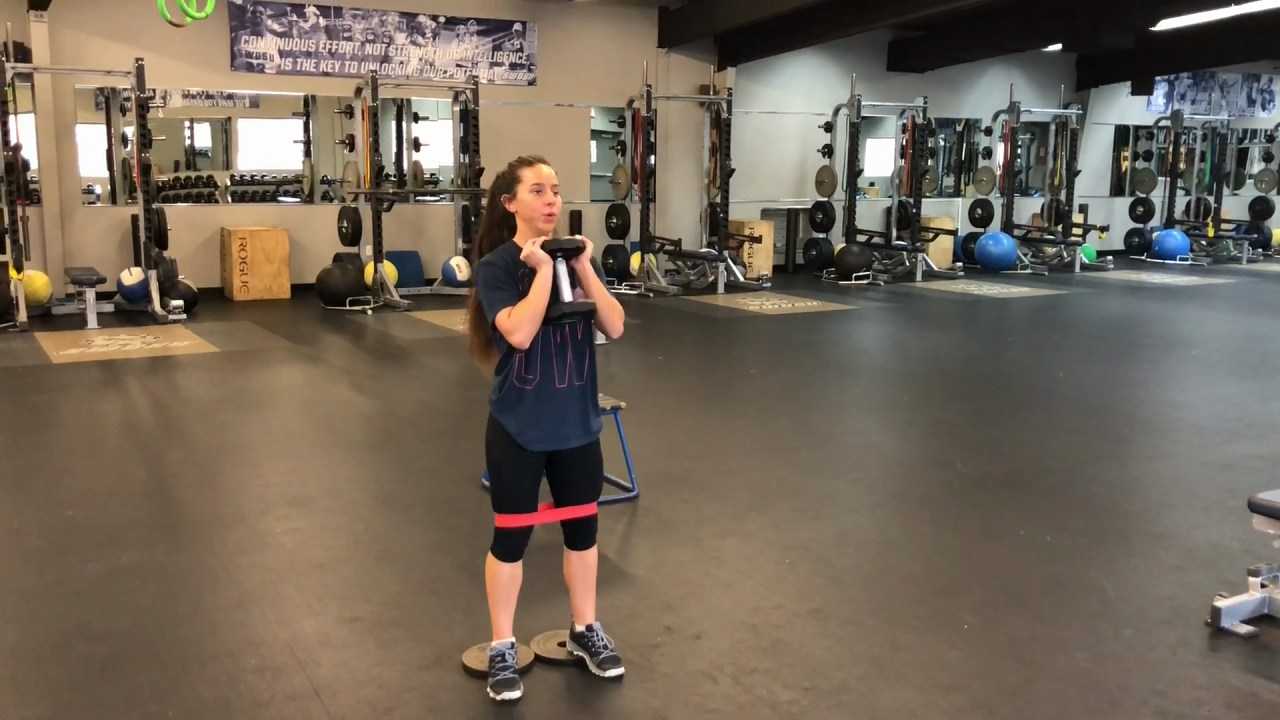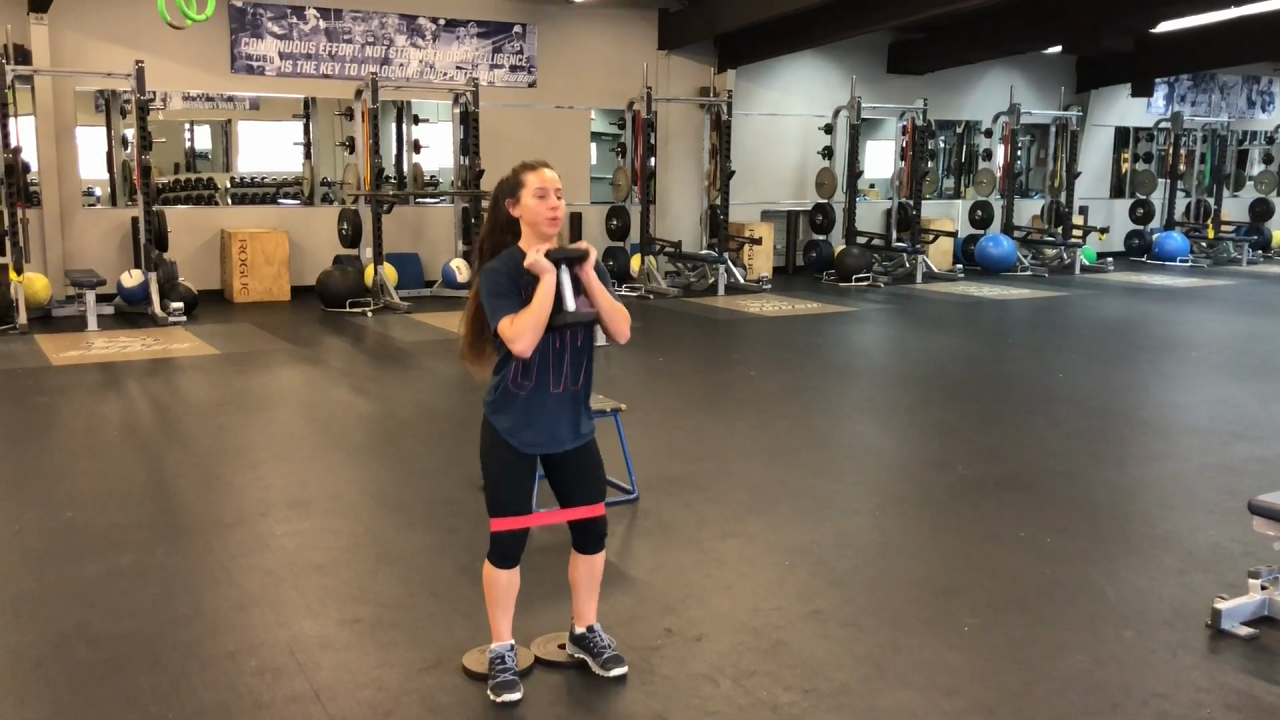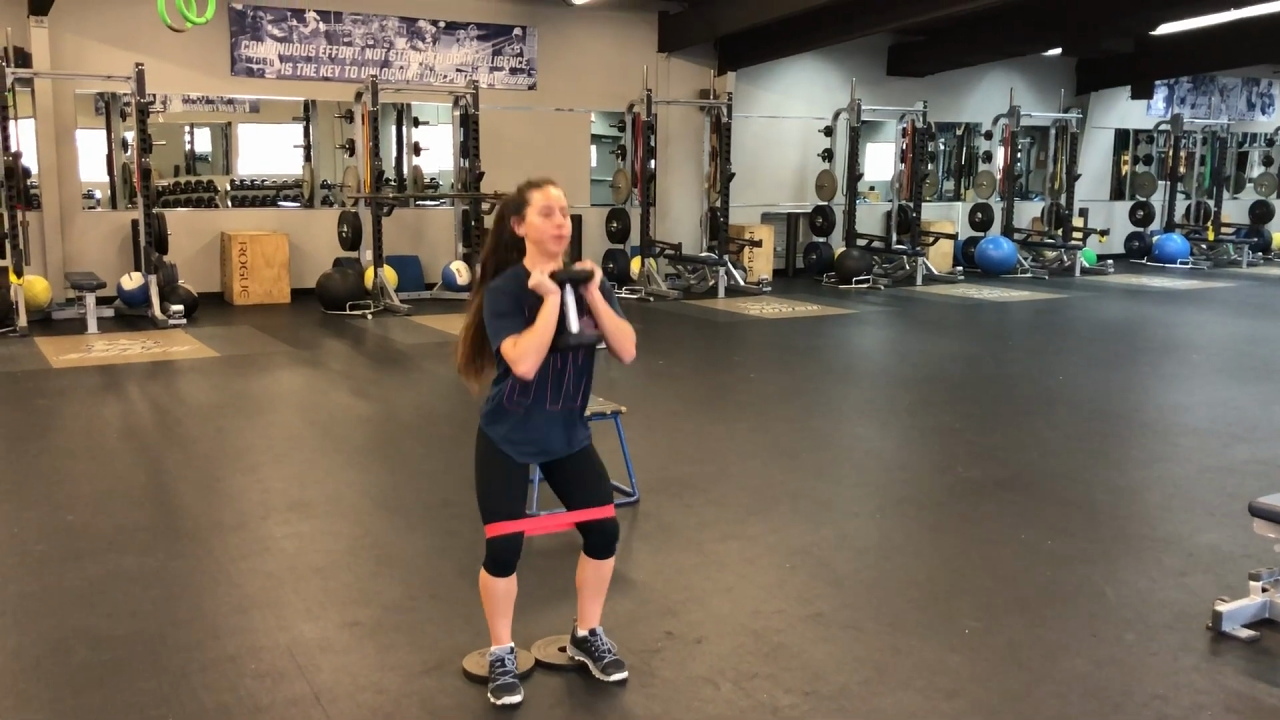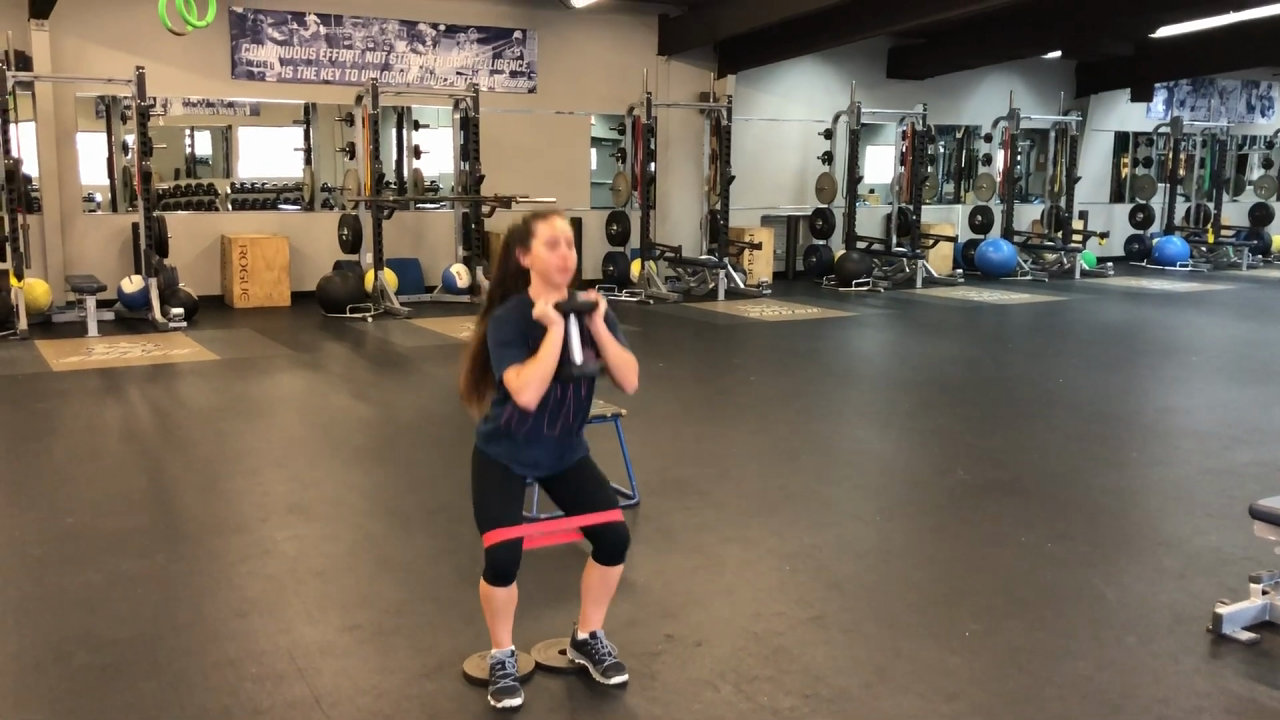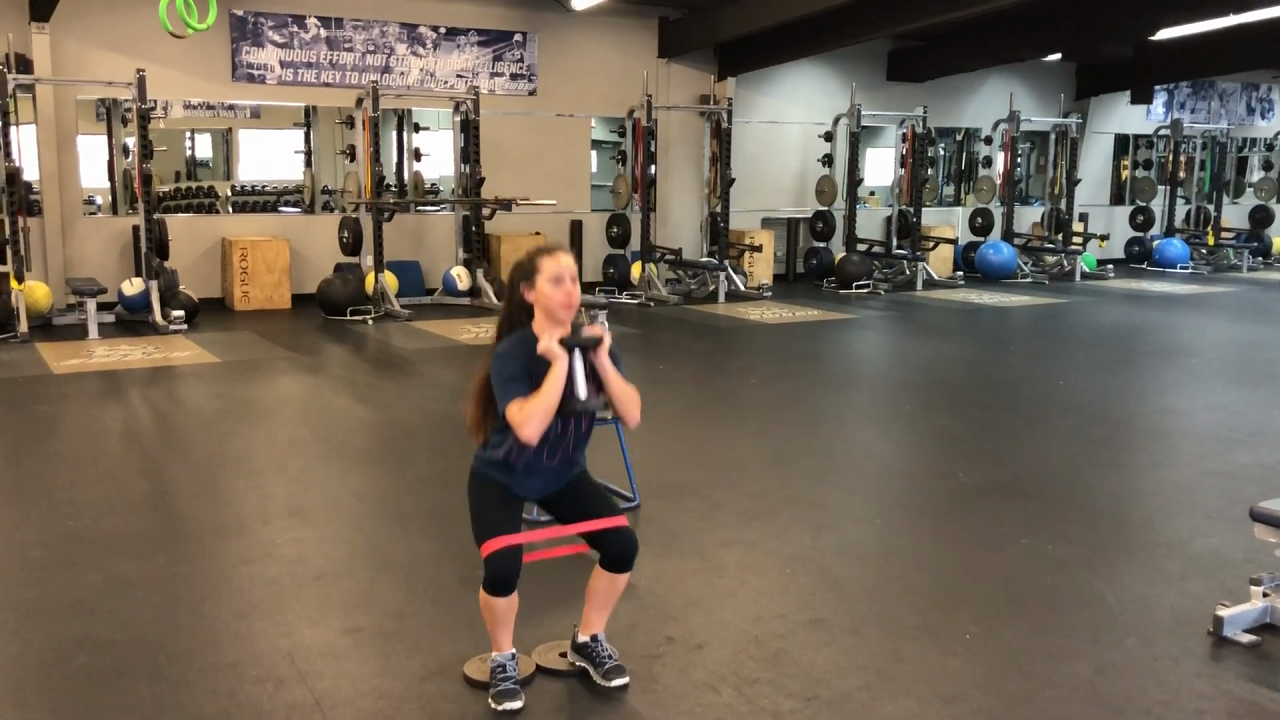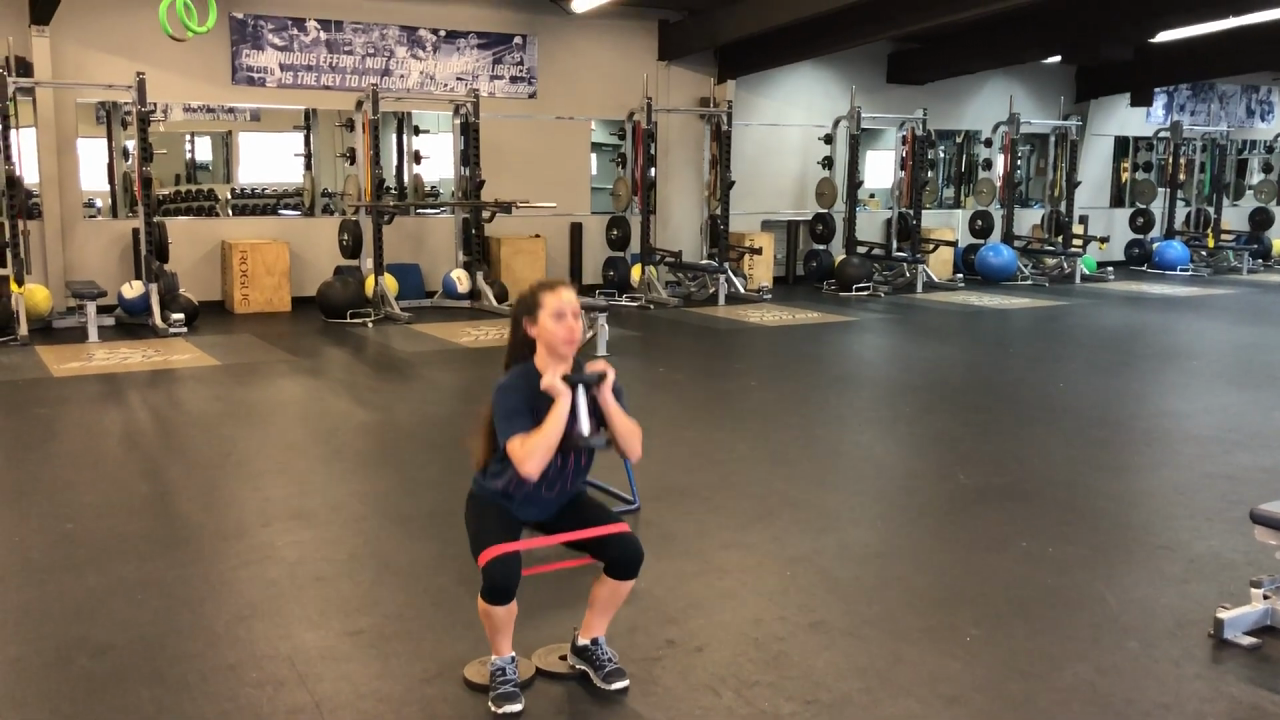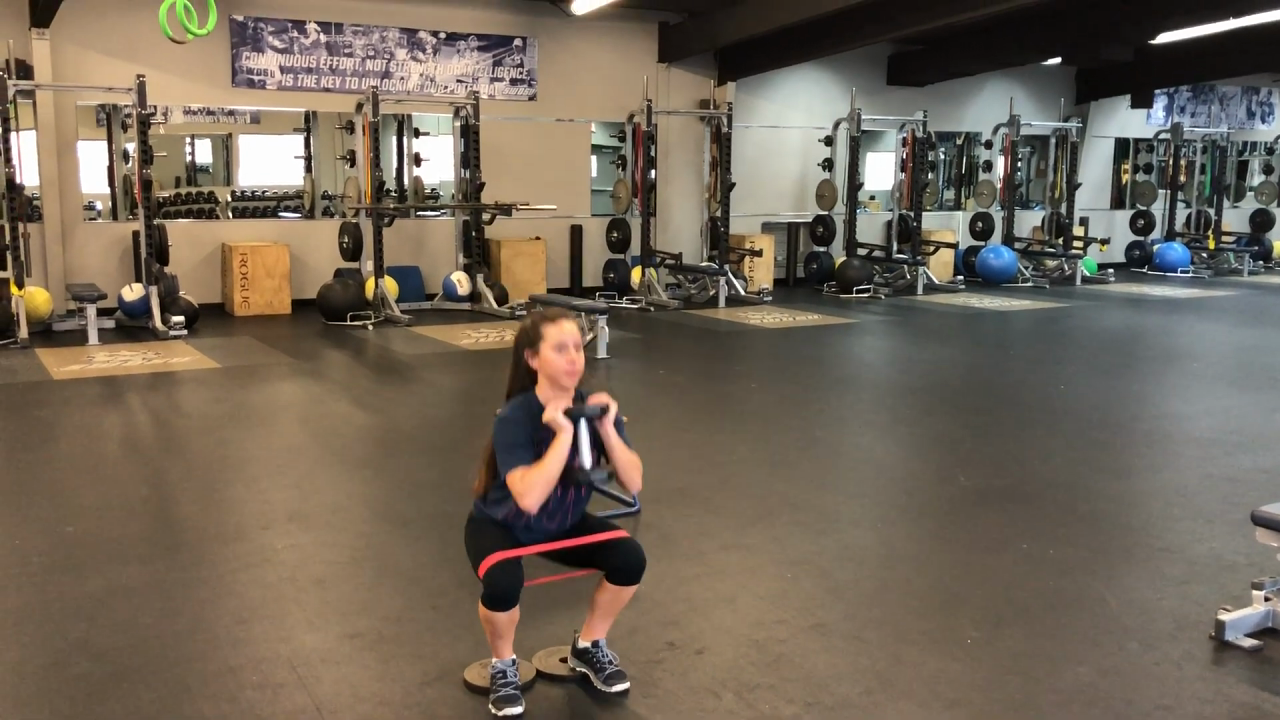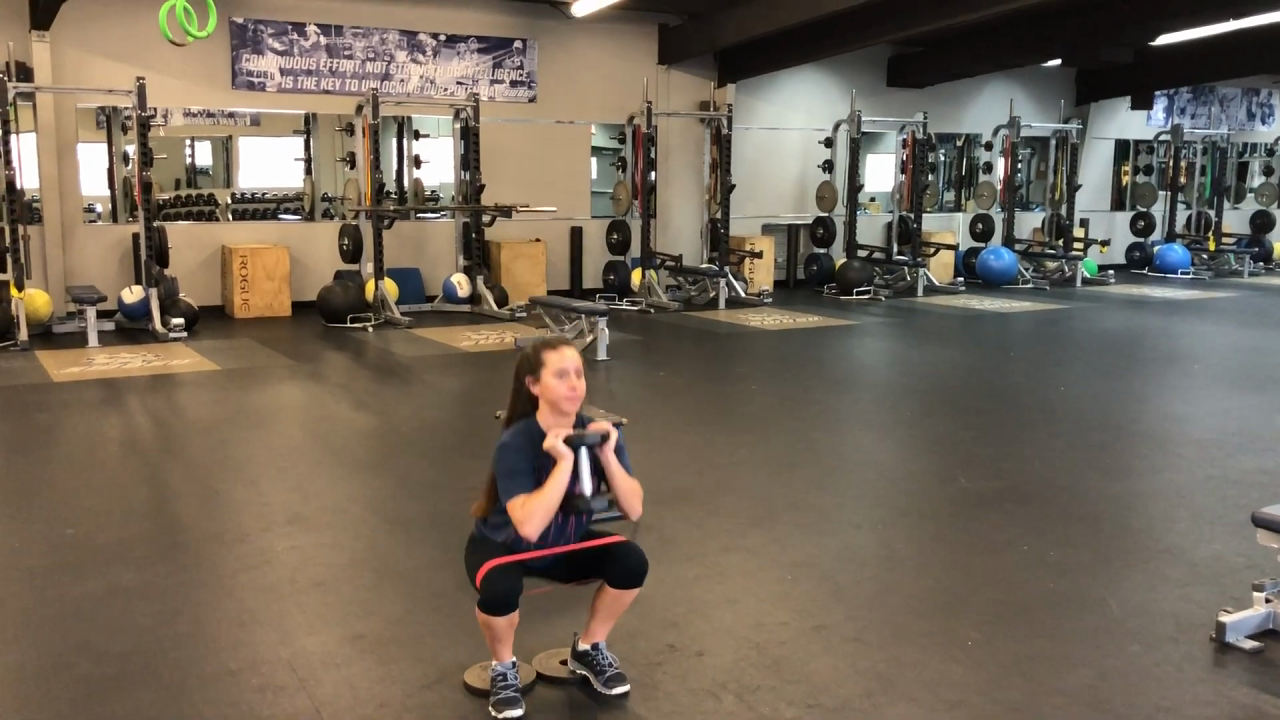
dt=0.1s
person 1, frame 1
left shoulder: (577, 255)
right shoulder: (497, 266)
left elbow: (614, 327)
right elbow: (519, 333)
left wrist: (584, 269)
right wrist: (544, 269)
left hip: (577, 423)
right hip: (517, 427)
left knee: (580, 528)
right knee: (512, 536)
left ankle: (585, 631)
right ankle: (502, 648)
person 1, frame 2
left shoulder: (581, 262)
right shoulder: (500, 270)
left elbow: (621, 332)
right elbow: (521, 342)
left wrist: (587, 276)
right wrist: (546, 277)
left hip: (572, 426)
right hip: (512, 428)
left knee: (591, 530)
right knee: (509, 539)
left ankle: (586, 632)
right ankle: (501, 650)
person 1, frame 3
left shoulder: (586, 279)
right shoulder: (504, 290)
left elbow: (627, 351)
right elbow: (524, 364)
left wrist: (592, 295)
right wrist: (551, 297)
left hip: (567, 436)
right hip: (507, 439)
left knee: (604, 532)
right knee: (504, 547)
left ankle: (587, 635)
right ankle: (501, 654)
person 1, frame 4
left shoulder: (590, 308)
right shoulder: (509, 318)
left elbow: (629, 381)
right elbow: (526, 394)
left wrist: (596, 325)
right wrist: (555, 326)
left hip: (565, 451)
right hip: (503, 455)
left knee: (614, 537)
right knee: (503, 557)
left ankle: (587, 639)
right ankle: (502, 656)
person 1, frame 5
left shoulder: (591, 342)
right shoulder: (511, 354)
left elbow: (632, 415)
right elbow: (528, 430)
left wrist: (602, 360)
right wrist: (558, 364)
left hip: (564, 475)
right hip: (502, 479)
left knee: (622, 545)
right knee: (503, 567)
left ankle: (588, 641)
right ankle: (503, 661)
person 1, frame 6
left shoulder: (594, 375)
right shoulder: (514, 388)
left elbow: (633, 450)
right elbow: (529, 466)
left wrist: (605, 396)
right wrist: (562, 399)
left hip: (562, 499)
right hip: (500, 502)
left knee: (627, 552)
right knee: (502, 577)
left ankle: (588, 644)
right ankle: (502, 664)
person 1, frame 7
left shoulder: (595, 407)
right shoulder: (515, 418)
left elbow: (634, 483)
right elbow: (529, 499)
left wrist: (607, 429)
right wrist: (564, 434)
left hip: (565, 524)
right hip: (501, 528)
left knee: (630, 560)
right knee: (502, 585)
left ankle: (588, 647)
right ankle: (503, 667)
person 1, frame 8
left shoulder: (596, 432)
right shoulder: (515, 444)
left elbow: (634, 509)
right elbow: (529, 527)
left wrist: (607, 455)
right wrist: (565, 461)
left hip: (565, 542)
right hip: (502, 545)
left knee: (632, 563)
right knee: (500, 591)
left ankle: (588, 649)
right ankle: (503, 670)
